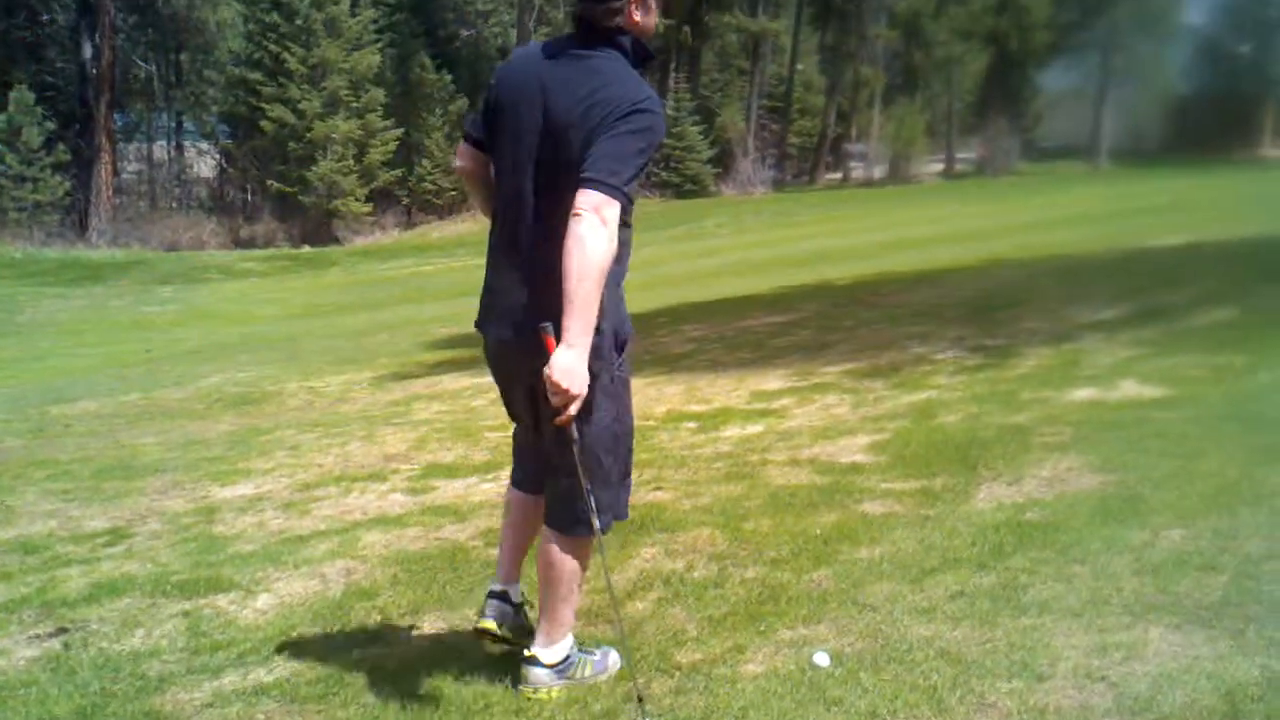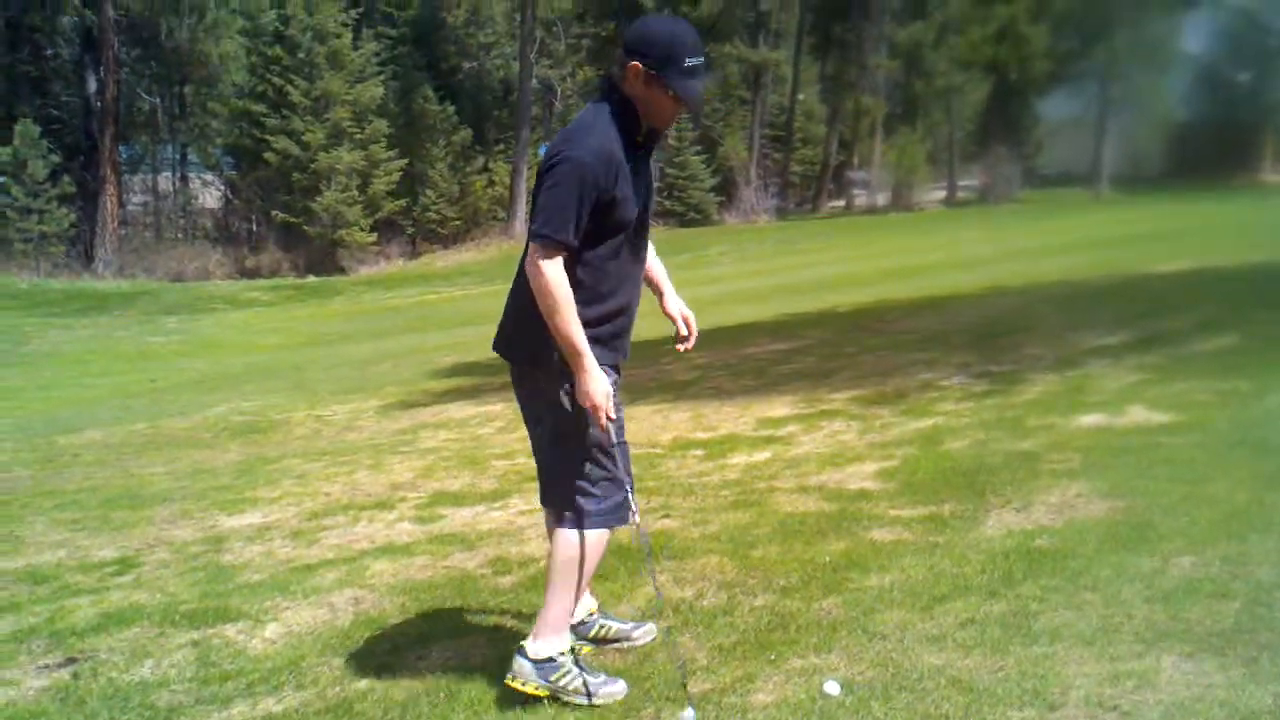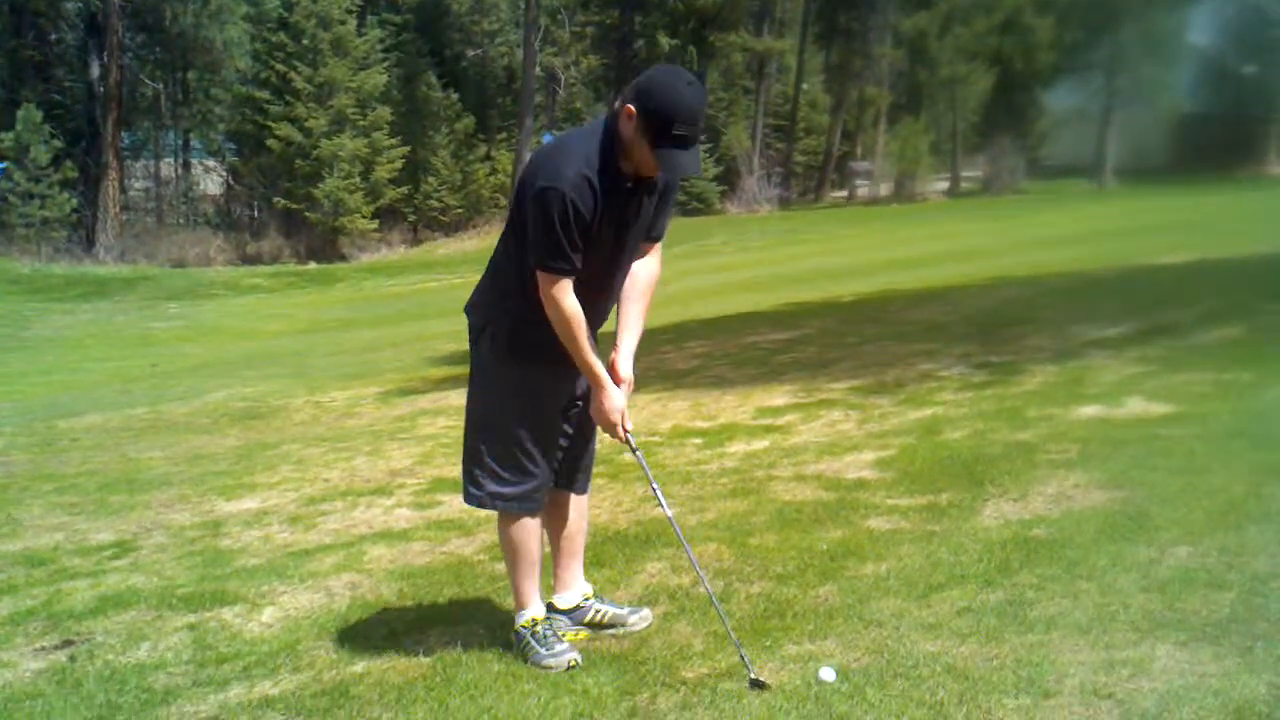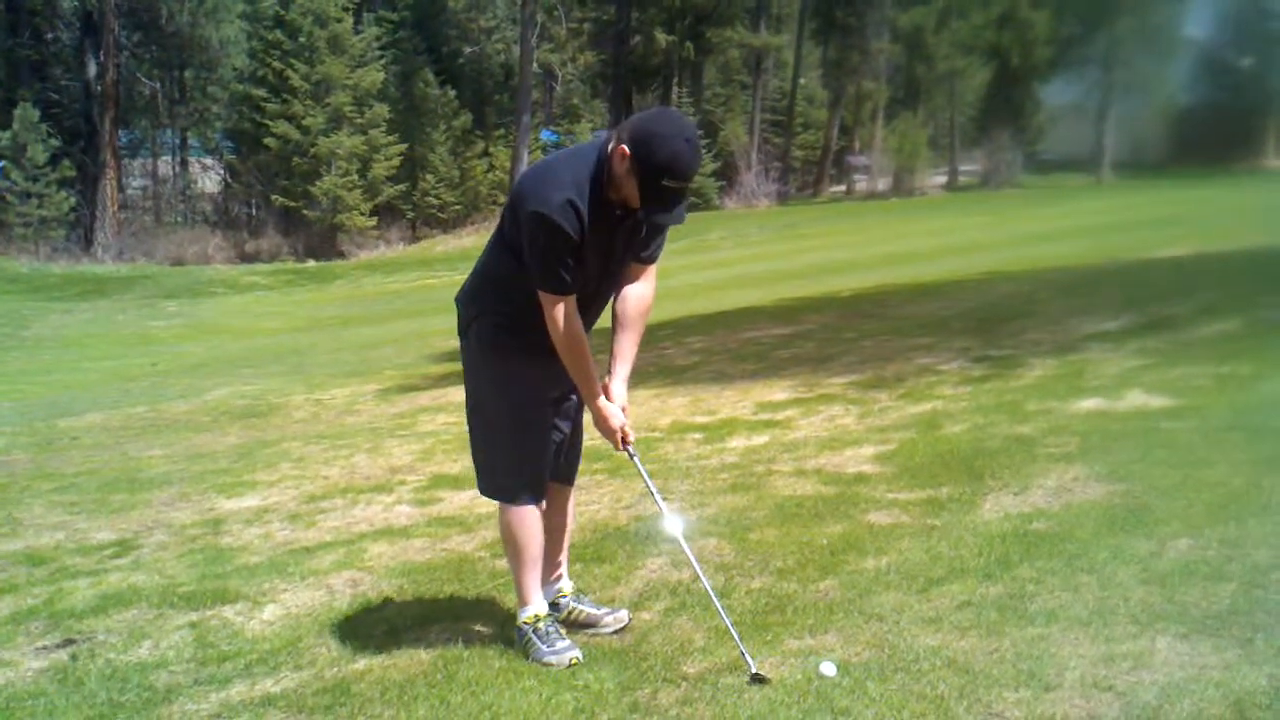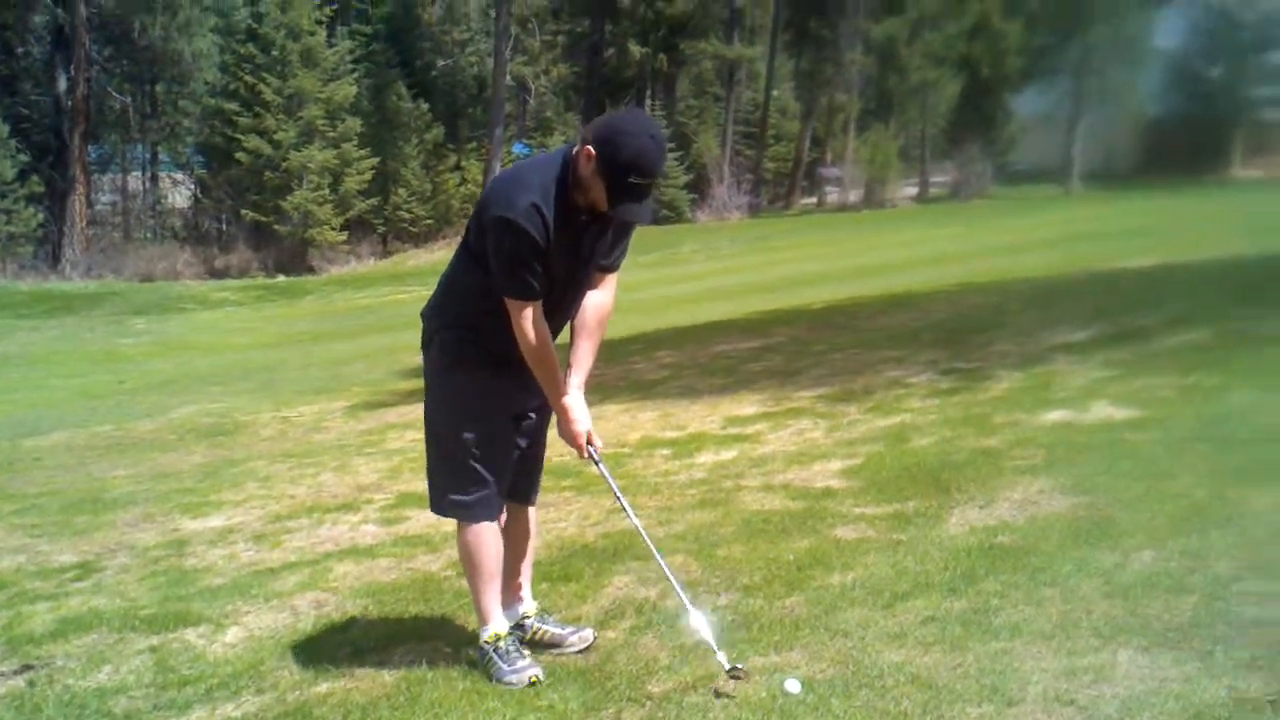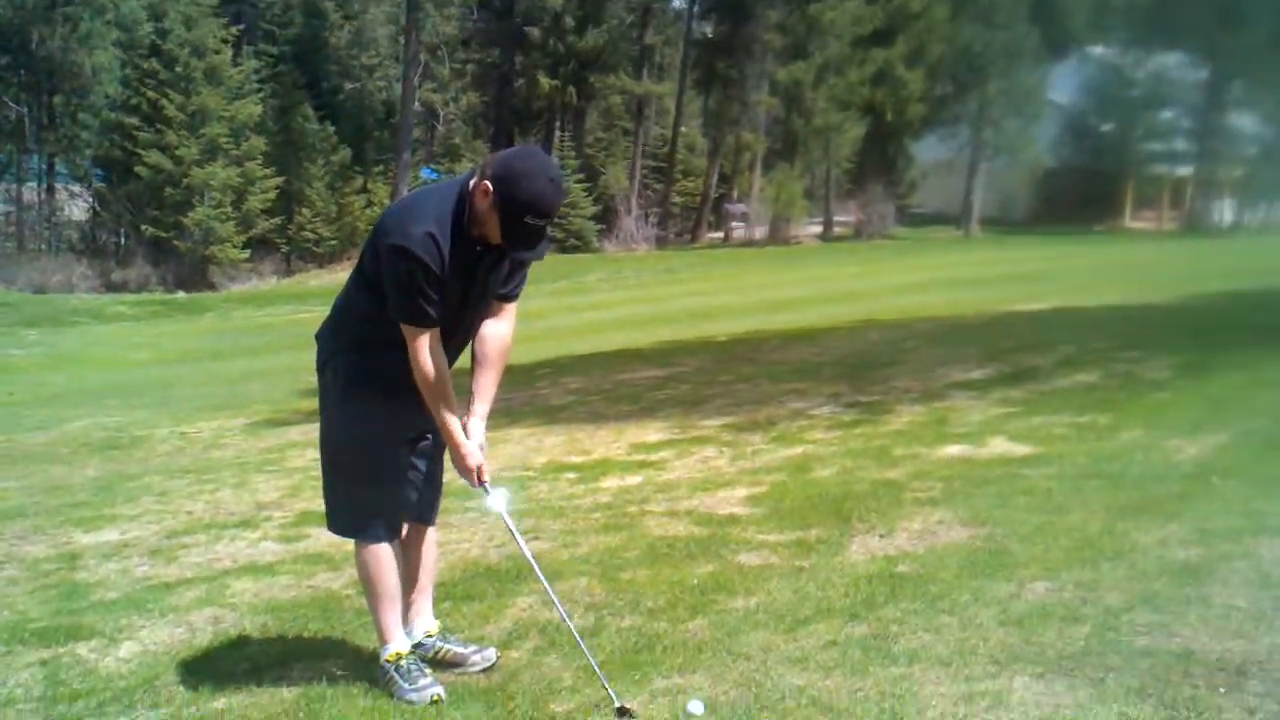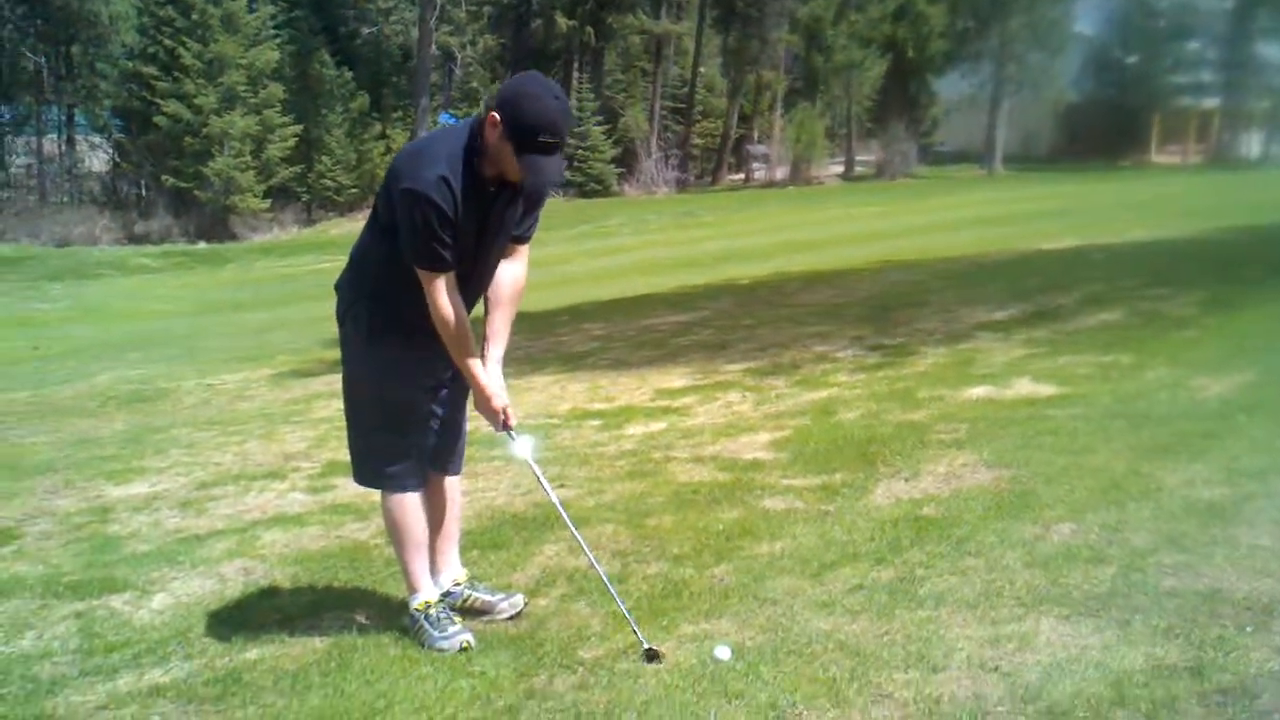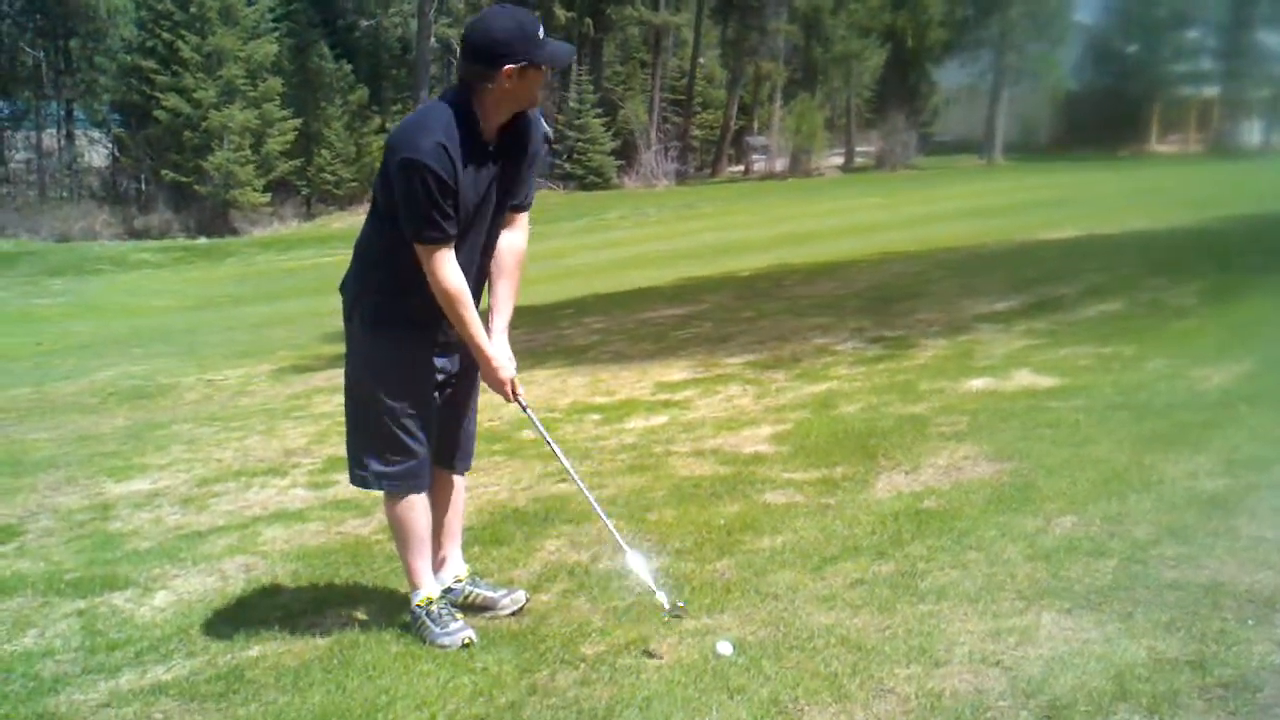
dt=0.5s
person 1, frame 1
left shoulder: (518, 68)
right shoulder: (634, 104)
left elbow: (469, 164)
right elbow: (590, 220)
right wrist: (575, 348)
left hip: (506, 318)
right hip: (572, 332)
left knee: (536, 462)
right knee: (580, 486)
left ankle: (505, 598)
right ankle: (548, 653)
person 1, frame 2
left shoulder: (634, 138)
right shoulder: (590, 151)
right elbow: (544, 264)
left wrist: (666, 290)
right wrist: (585, 370)
left hip: (592, 342)
right hip: (562, 350)
left knee: (577, 484)
right knee: (597, 491)
left ankle: (576, 612)
right ankle: (542, 653)
person 1, frame 3
left shoulder: (660, 164)
right shoulder: (564, 176)
left elbow: (645, 256)
right elbow: (555, 291)
left wrist: (623, 352)
right wrist: (598, 384)
left hip: (574, 335)
right hip: (516, 339)
left knee: (570, 470)
right knee: (520, 475)
left ankle: (572, 598)
right ankle: (530, 617)
person 1, frame 4
left shoulder: (651, 185)
right shoulder: (554, 200)
left elbow: (639, 278)
right elbow: (559, 312)
left wrist: (619, 378)
right wrist: (596, 401)
left hip: (562, 335)
right hip: (503, 335)
left knee: (559, 469)
right knee: (520, 475)
left ankle: (556, 592)
right ankle: (531, 615)
person 1, frame 5
left shoulder: (617, 194)
right shoulder: (520, 205)
left elbow: (599, 287)
right elbow: (525, 319)
left wrist: (576, 386)
right wrist: (563, 405)
left hip: (527, 353)
right hip: (468, 353)
left knee: (521, 487)
right knee: (478, 492)
left ankle: (521, 612)
right ankle: (493, 632)
person 1, frame 6
left shoulder: (515, 224)
right shoulder: (417, 233)
left elbow: (499, 316)
right elbow: (422, 346)
left wrist: (478, 417)
right wrist: (455, 437)
left hip: (424, 378)
right hip: (363, 376)
left knee: (420, 506)
right knee: (377, 514)
left ankle: (421, 630)
right ankle: (395, 652)
person 1, frame 7
left shoulder: (530, 171)
right shoulder: (428, 177)
left elbow: (512, 260)
right elbow: (438, 291)
left wrist: (493, 360)
right wrist: (478, 381)
left hip: (446, 325)
right hip: (385, 324)
left knee: (445, 454)
right knee: (403, 461)
left ankle: (449, 579)
right ankle: (423, 599)
person 1, frame 8
left shoulder: (524, 133)
right shoulder: (425, 147)
left elbow: (511, 230)
right elbow: (437, 264)
left wrist: (499, 334)
right wrist: (485, 353)
left hip: (454, 318)
right hip: (393, 323)
left knee: (450, 454)
right knee: (405, 461)
left ankle: (451, 576)
right ankle: (424, 597)
